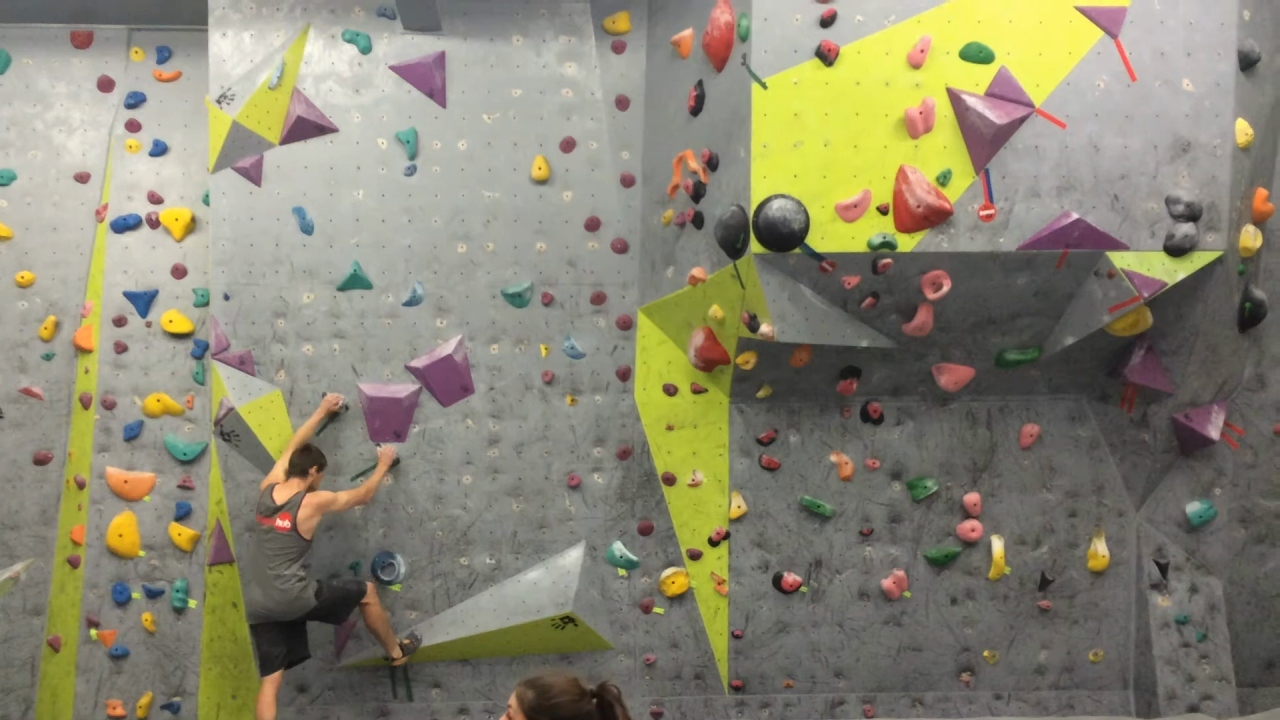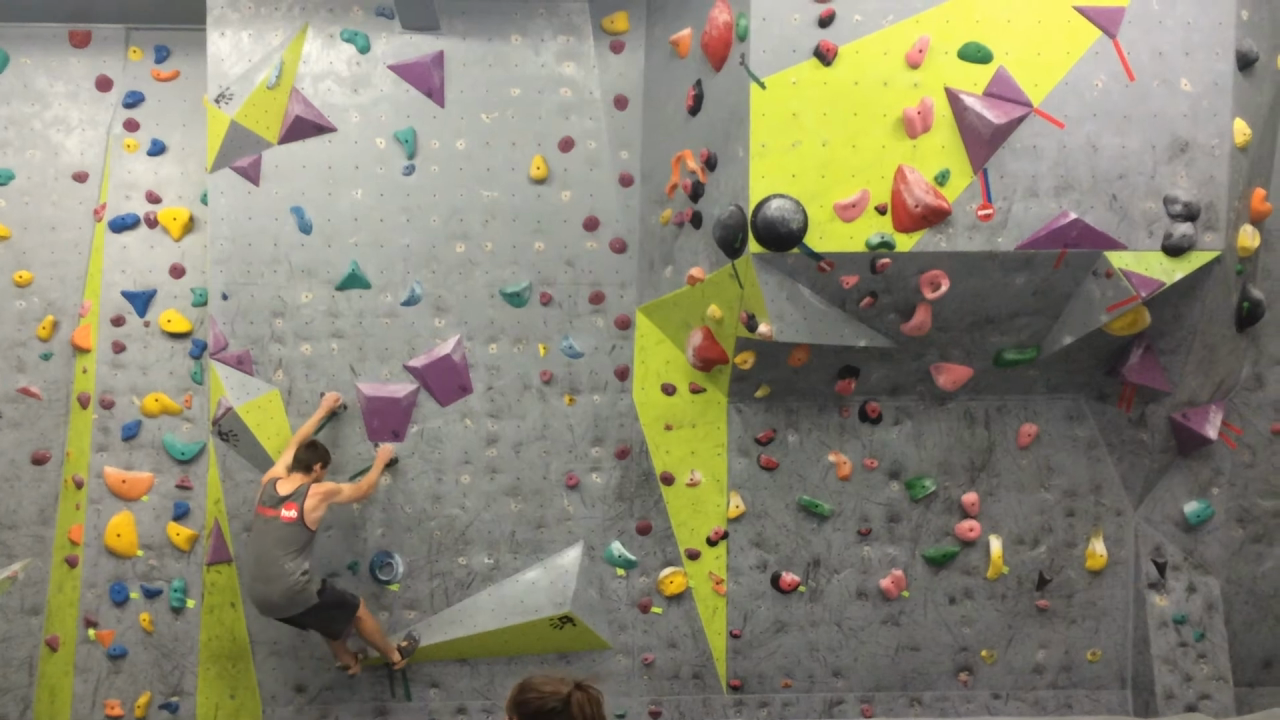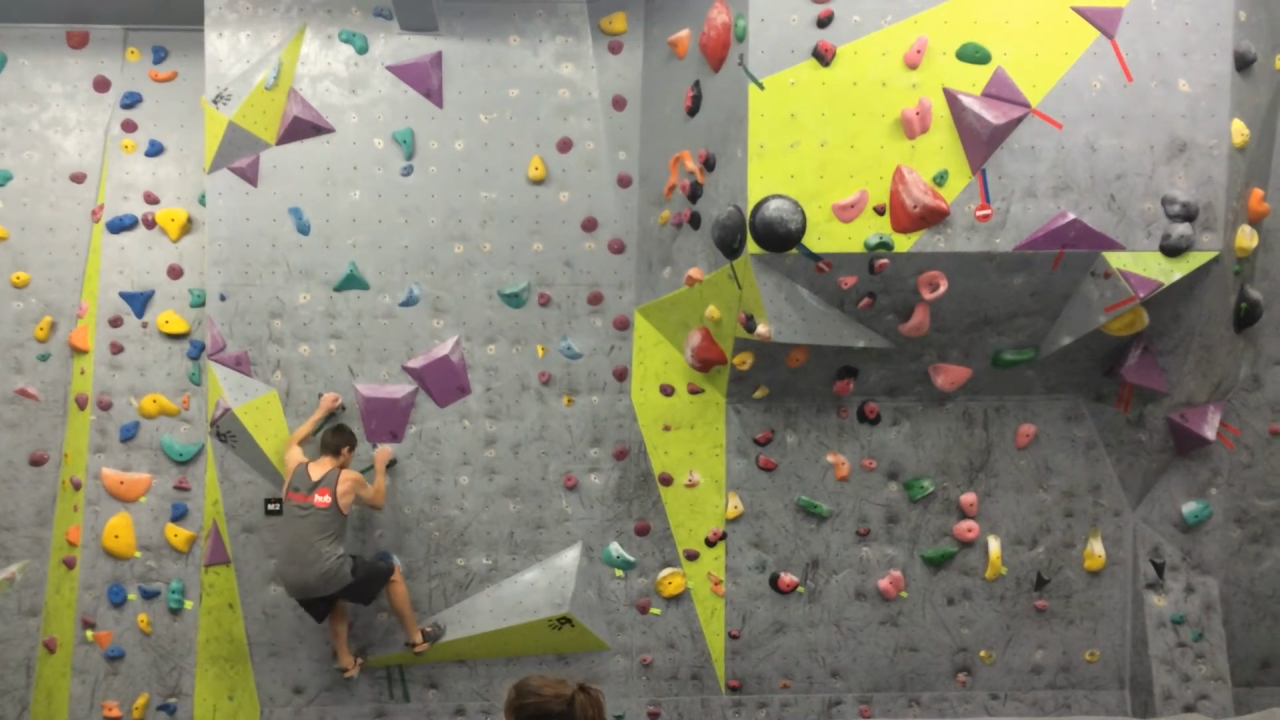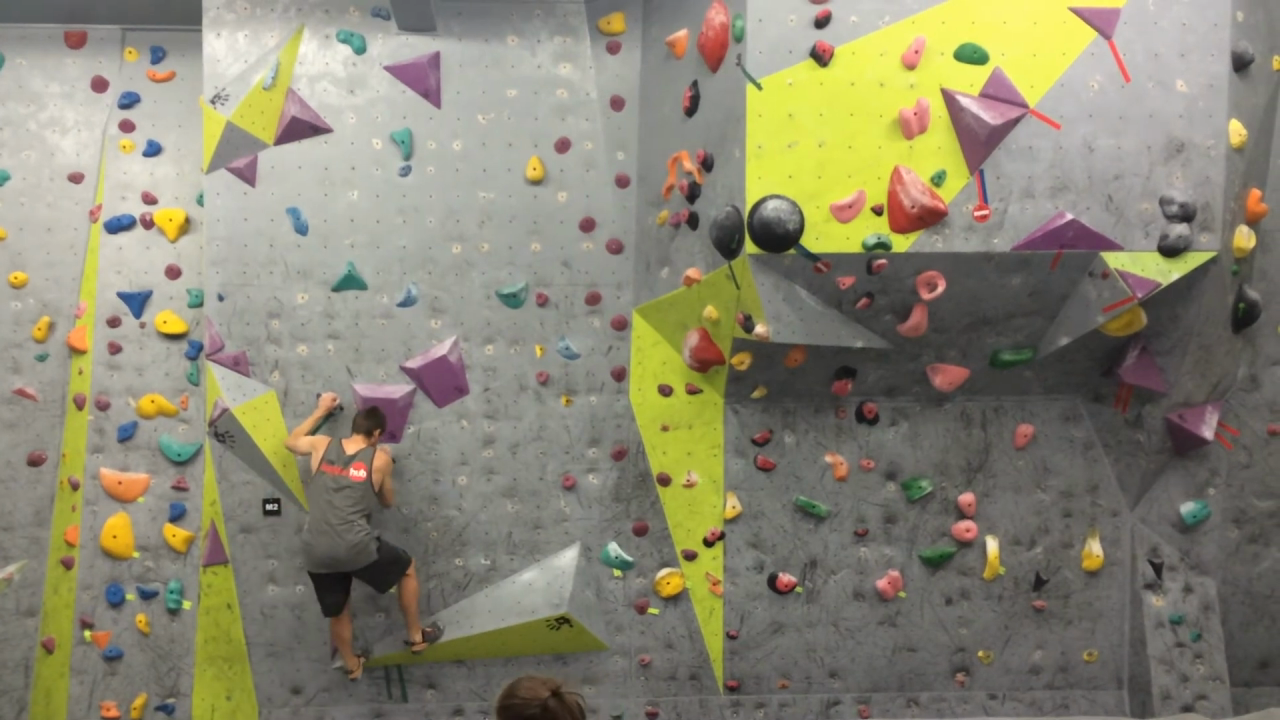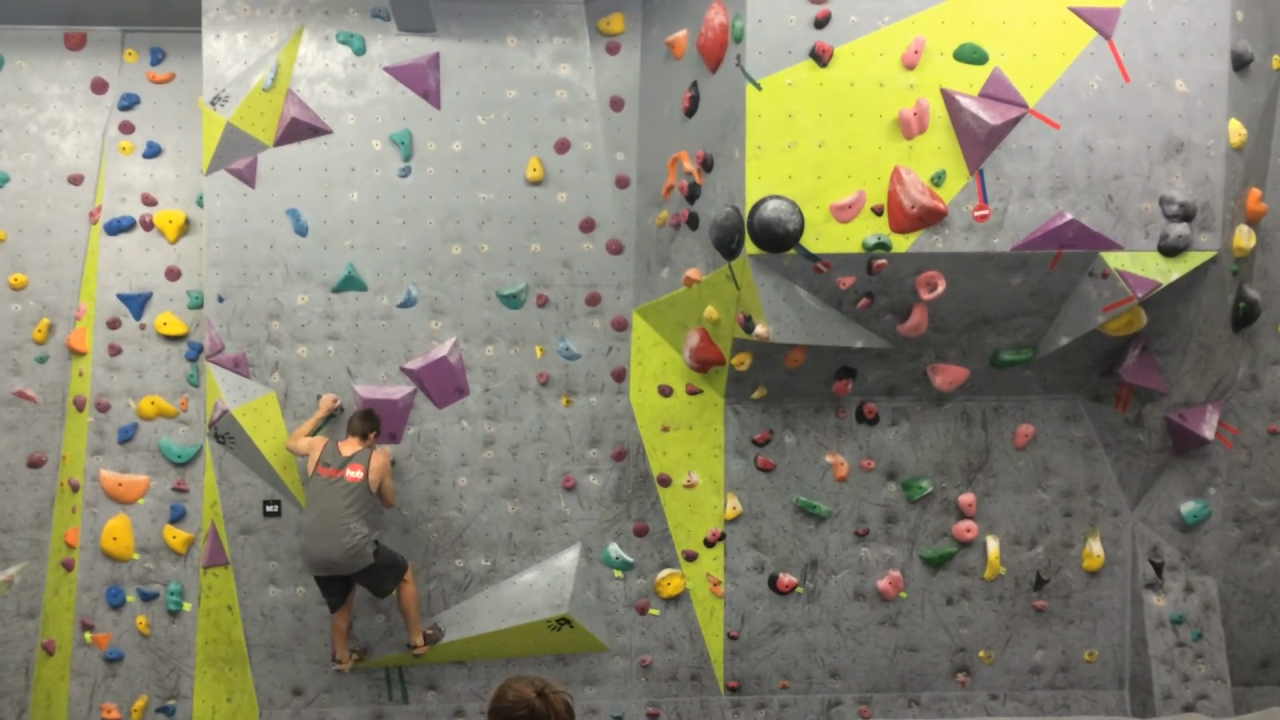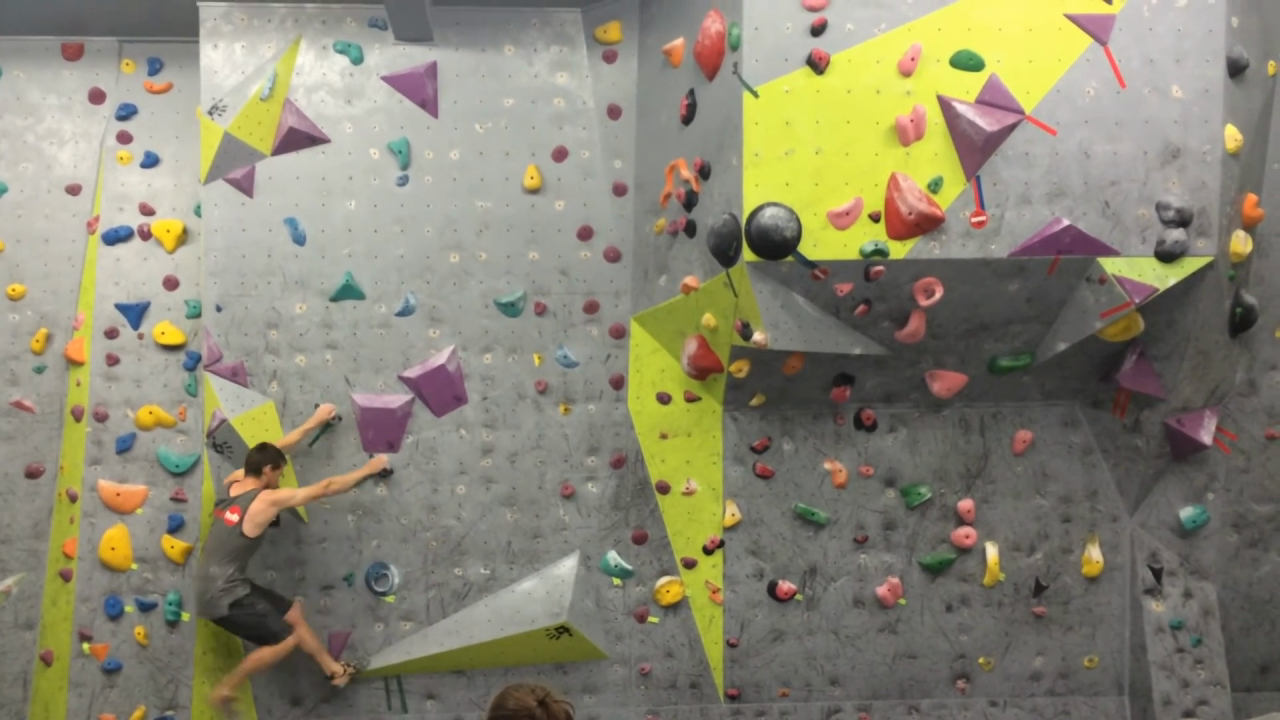
dt=0.7s
person 1, frame 1
left shoulder: (268, 488)
right shoulder: (314, 503)
left elbow: (293, 448)
right elbow: (363, 495)
left wrist: (322, 412)
right wrist: (383, 464)
left hip: (257, 605)
right hip: (292, 598)
left knee: (270, 680)
right knee: (366, 592)
right ankle: (395, 651)
person 1, frame 2
left shoulder: (269, 482)
right shoulder: (318, 493)
left elbow: (296, 445)
right elbow: (363, 490)
left wrist: (323, 410)
right wrist: (381, 461)
left hip: (259, 596)
right hip: (291, 593)
left knee: (327, 608)
right knee: (357, 609)
left ankle: (347, 659)
right ankle: (394, 655)
person 1, frame 3
left shoulder: (295, 468)
right shoulder: (349, 479)
left elbow: (292, 443)
right elbow: (378, 502)
left wrist: (321, 412)
right wrist: (380, 466)
left hip: (291, 579)
right hip: (326, 574)
left knee: (335, 602)
right knee: (392, 574)
left ankle: (347, 663)
right ankle: (416, 637)
person 1, frame 4
left shoulder: (322, 446)
right shoulder: (380, 459)
left elbow: (291, 441)
right elbow: (387, 501)
left wrist: (321, 411)
left hip: (315, 552)
right hip: (355, 547)
left knee: (337, 611)
right knee: (407, 569)
left ankle: (352, 665)
right ankle: (416, 636)
person 1, frame 5
left shoulder: (319, 448)
right shoulder: (377, 459)
left elbow: (292, 441)
right elbow: (389, 501)
left wrist: (321, 413)
left hip: (313, 553)
right hip: (351, 550)
left knee: (341, 601)
right knee: (403, 574)
left ankle: (342, 656)
right ankle: (417, 639)
person 1, frame 6
left shoulder: (234, 480)
right shoulder: (269, 499)
left elbow: (271, 451)
right elbow: (324, 488)
left wrist: (313, 423)
right wrist: (368, 469)
left hip: (218, 588)
right hip: (222, 596)
left knee: (294, 615)
right knee: (285, 640)
left ankle: (335, 669)
right ankle: (225, 689)
